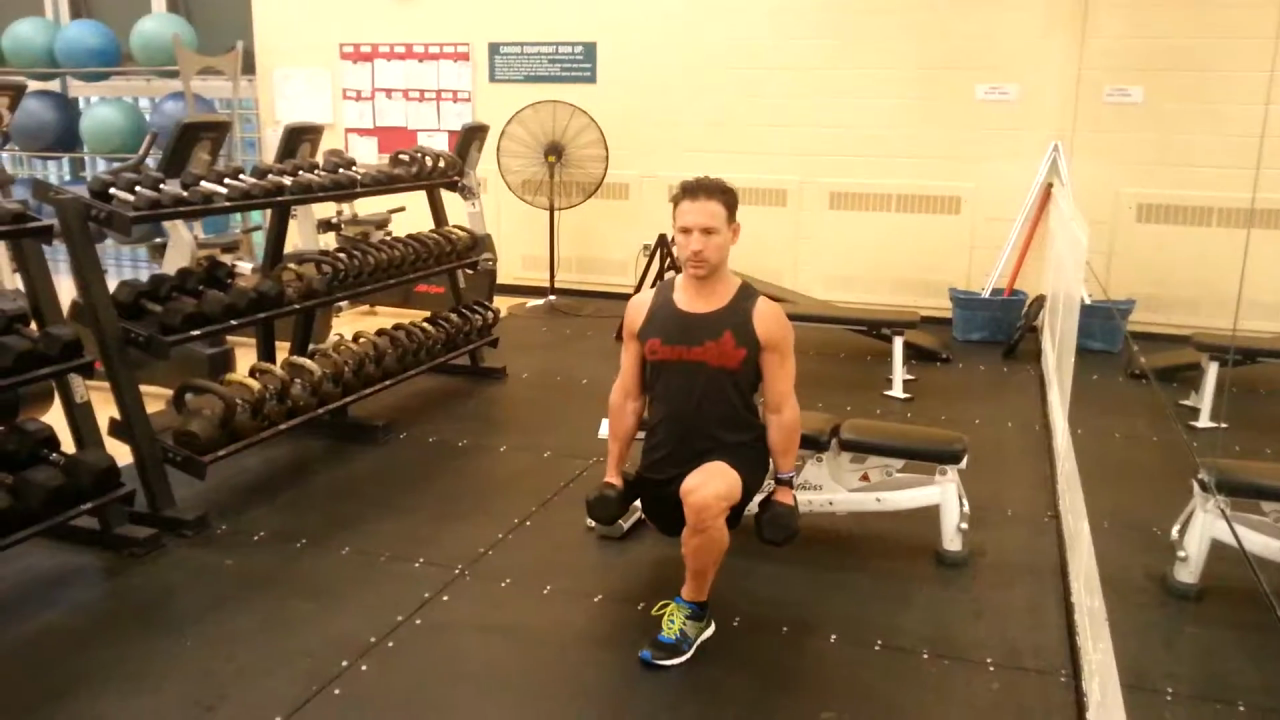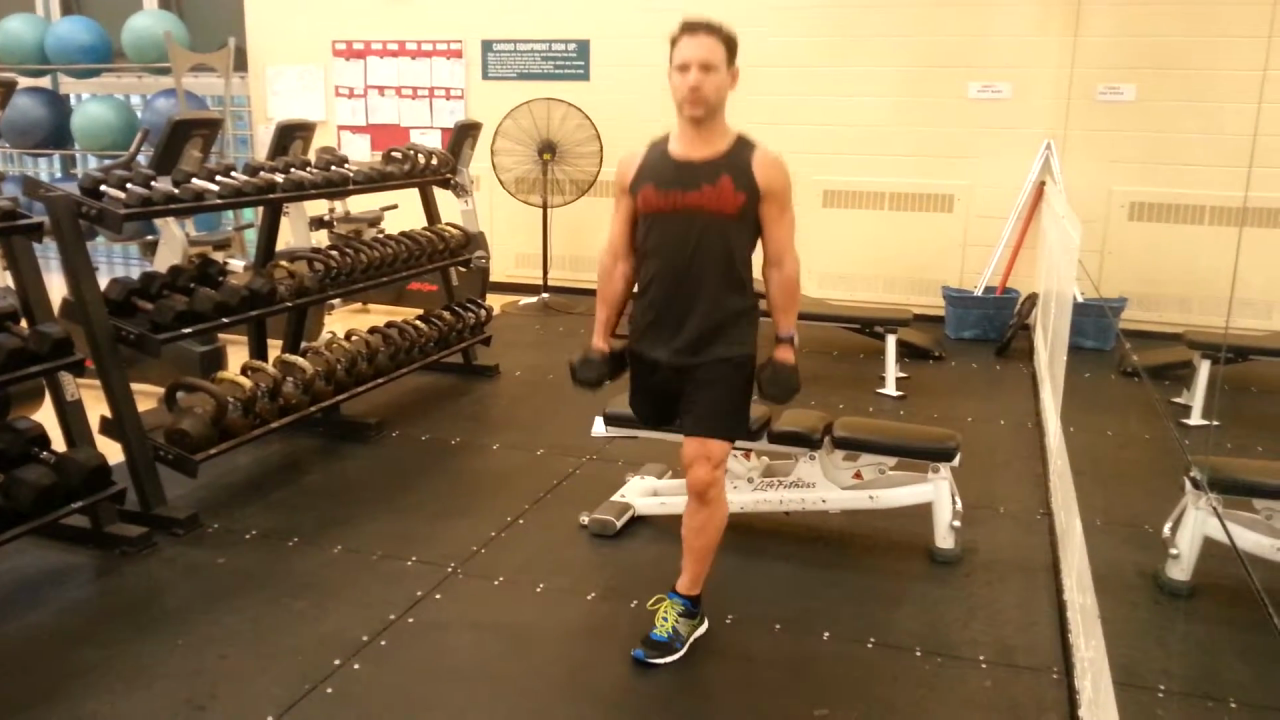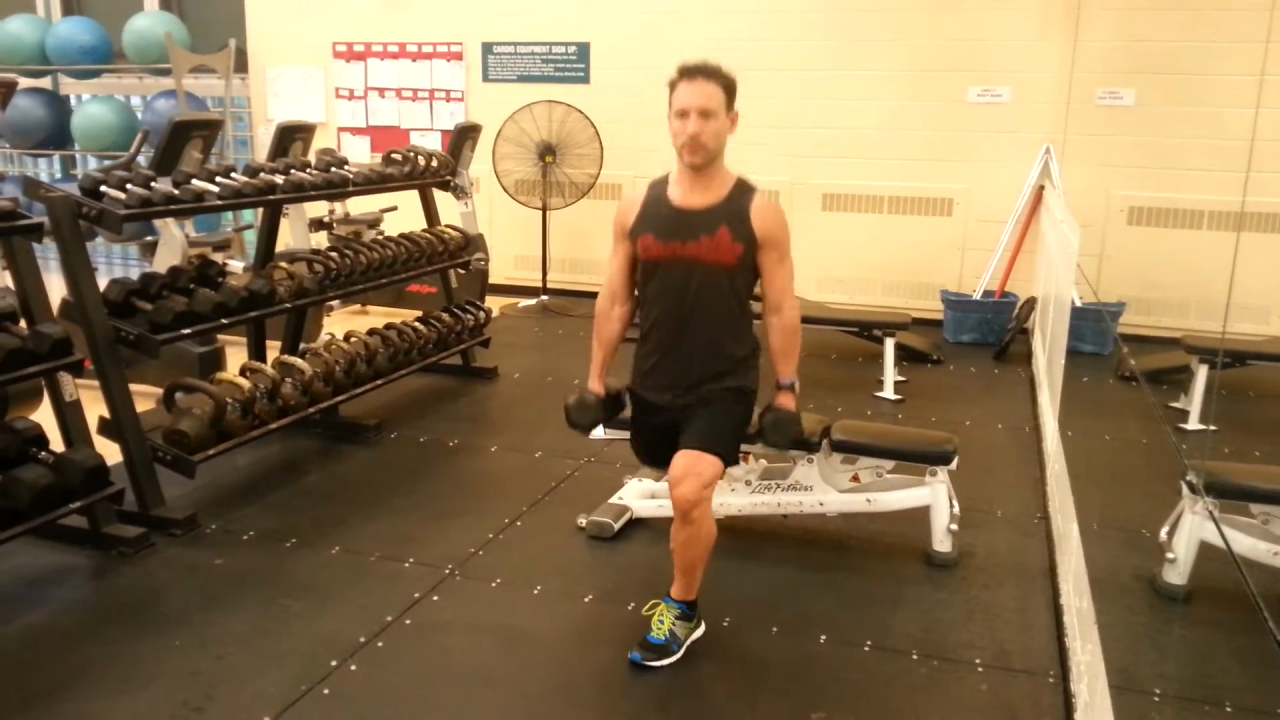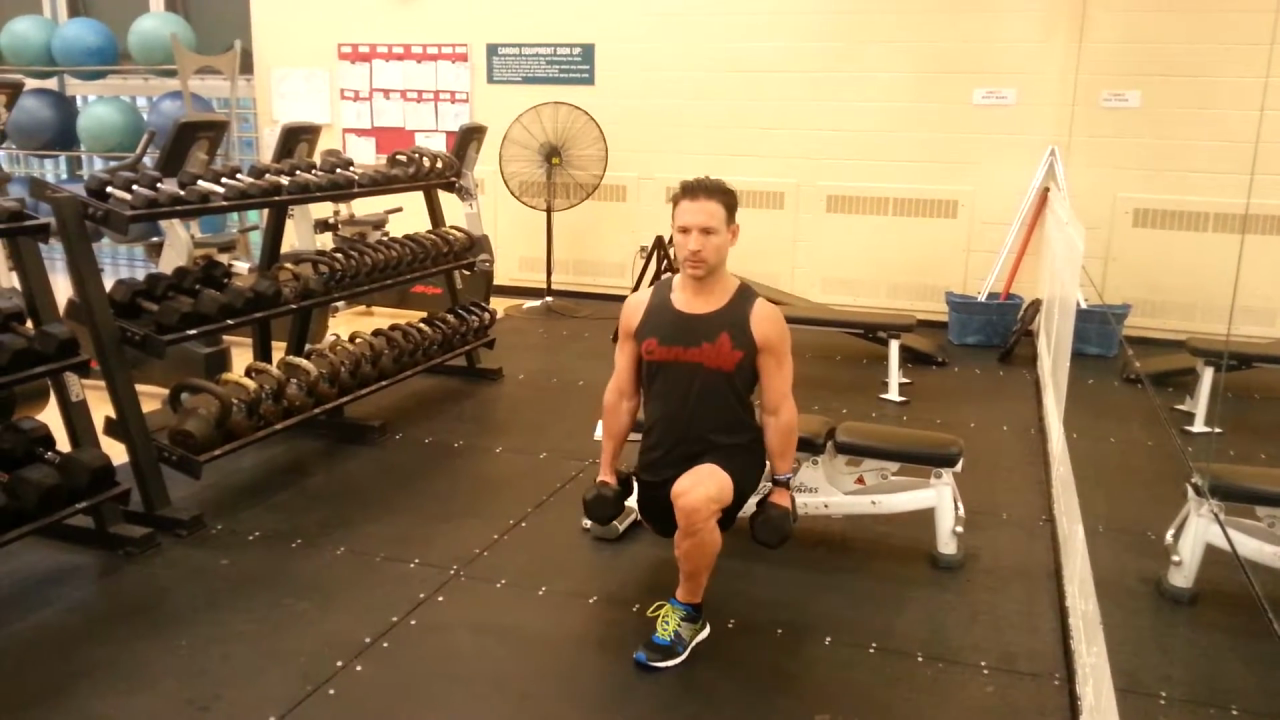
dt=0.7s
person 1, frame 1
left shoulder: (763, 318)
right shoulder: (643, 308)
left elbow: (781, 410)
right elbow: (627, 396)
left wrist: (784, 483)
right wrist: (613, 468)
left hip: (734, 451)
right hip: (663, 456)
left knee: (701, 498)
left ankle: (692, 612)
person 1, frame 2
left shoulder: (760, 167)
right shoulder: (638, 165)
left elbow: (782, 264)
right elbow: (618, 259)
left wrist: (784, 342)
right wrist: (600, 334)
left hip: (722, 348)
right hip: (651, 342)
left knee: (703, 477)
right knee: (683, 450)
left ankle: (686, 606)
person 1, frame 3
left shoulder: (758, 213)
right shoulder: (637, 207)
left elbow: (781, 309)
right elbow: (615, 300)
left wrist: (786, 389)
right wrist: (597, 375)
left hip: (723, 382)
right hip: (654, 380)
left knee: (688, 493)
right knee: (672, 472)
left ankle: (682, 610)
person 1, frame 4
left shoulder: (761, 319)
right shoulder: (640, 308)
left elbow: (779, 411)
right elbow: (621, 395)
left wrist: (781, 484)
right wrist: (606, 467)
left hip: (730, 451)
right hip: (660, 457)
left knee: (692, 502)
left ankle: (687, 613)
